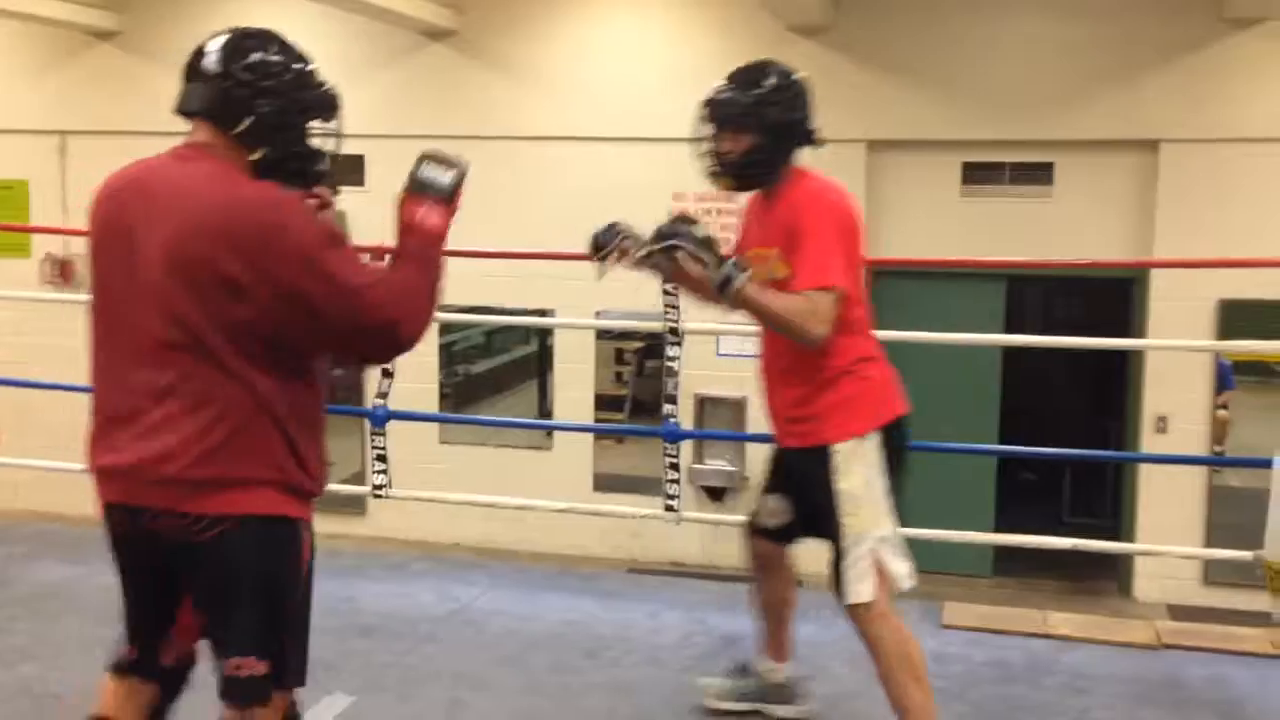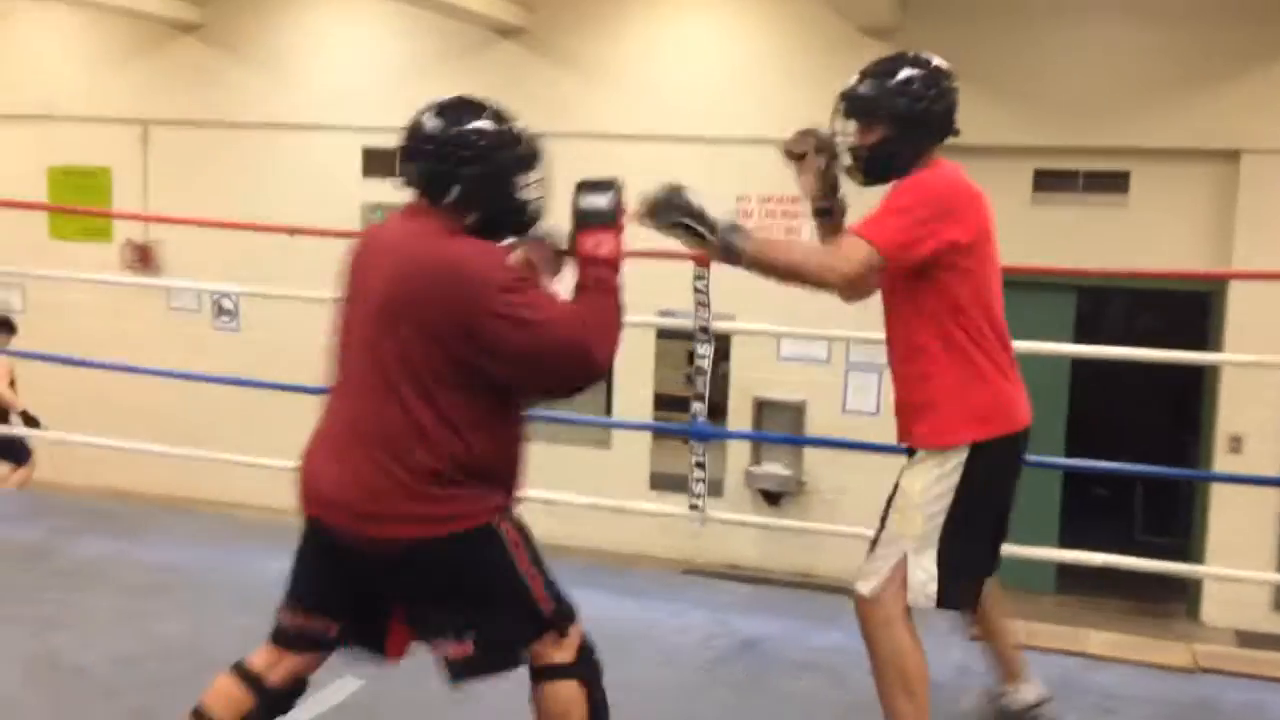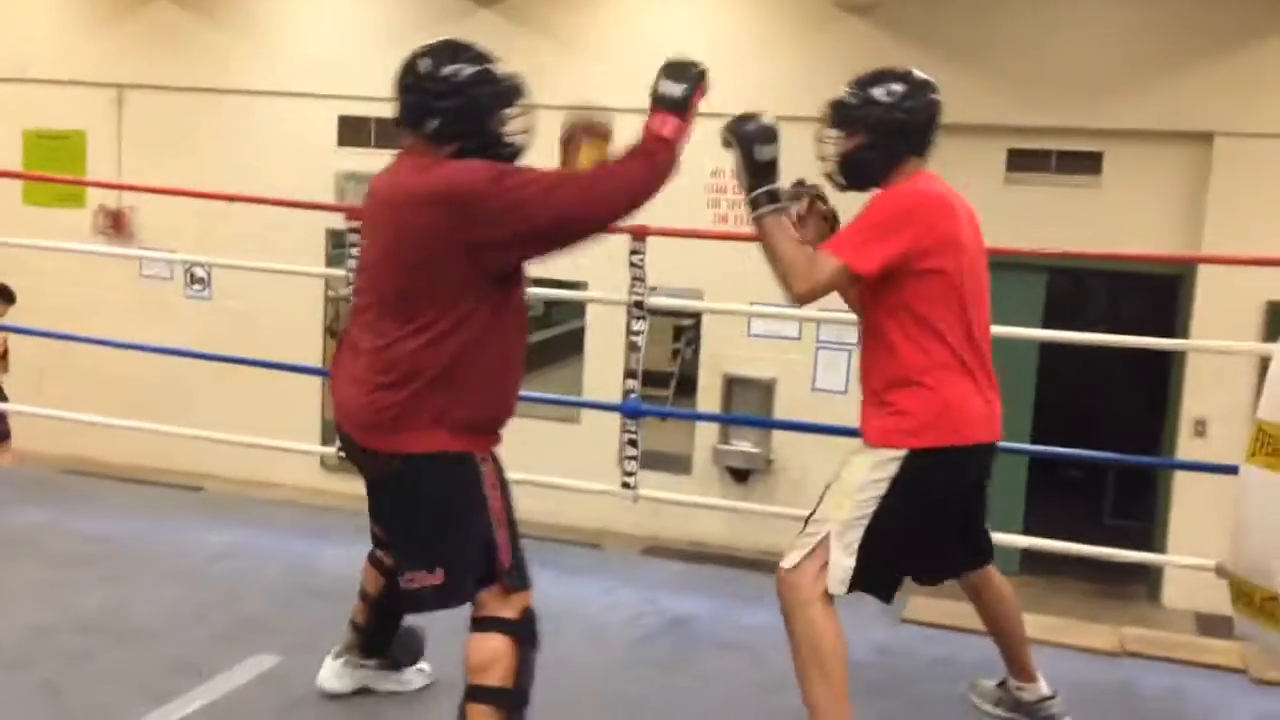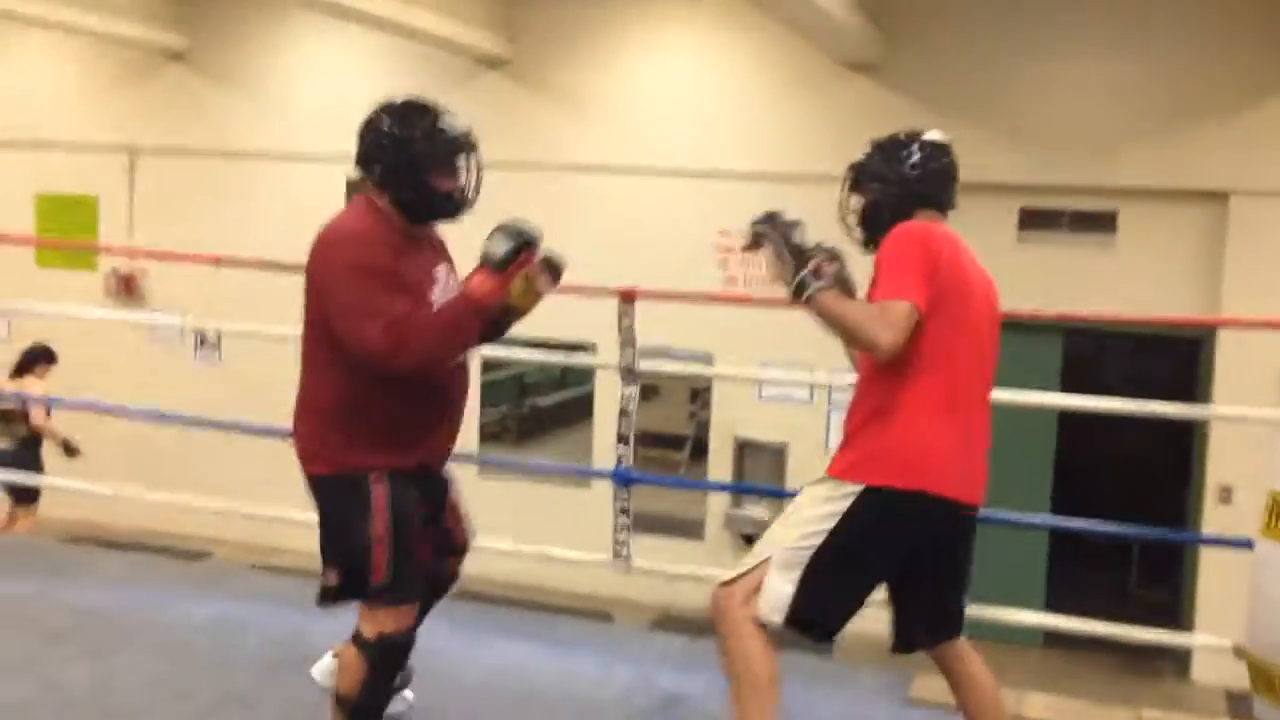
dt=0.5s
person 1, frame 1
left shoulder: (120, 193)
right shoulder: (264, 214)
right elbow: (385, 325)
right wrist: (427, 218)
left hip: (134, 487)
right hip: (239, 499)
left knee: (151, 661)
person 1, frame 2
left shoulder: (388, 241)
right shoulder: (460, 269)
right elbow: (575, 357)
right wrist: (602, 247)
left hip: (338, 494)
right hip: (435, 512)
left knee: (291, 651)
right knee: (560, 646)
person 1, frame 3
left shoulder: (406, 186)
right shoulder: (459, 191)
left elbow: (544, 208)
right elbow: (594, 199)
left wrist: (576, 165)
right wrist: (668, 123)
left hip: (375, 412)
right hip: (426, 429)
left knee: (407, 541)
right knee: (503, 598)
left ankle: (362, 655)
person 1, frame 4
left shoulder: (419, 236)
right shoulder: (354, 243)
left elbow: (459, 328)
right elbow: (399, 349)
left wrist: (513, 299)
right wrist: (486, 283)
left hip: (414, 453)
right hip: (359, 459)
left knee: (438, 560)
right knee: (391, 610)
left ankle: (354, 667)
person 2, frame 1
left shoulder: (819, 204)
right shoulder: (761, 205)
left elbow: (813, 324)
right elbow: (722, 294)
left wrist: (725, 269)
right wrist: (655, 256)
left hip: (851, 422)
right hip: (801, 422)
left knee: (866, 595)
right knee: (767, 542)
person 2, frame 2
left shoulder: (937, 189)
right shoulder: (927, 193)
left elbow: (841, 272)
right elbow: (851, 271)
left wrist: (718, 234)
right wrist: (826, 186)
left hip: (965, 429)
right hip: (977, 421)
left knee: (882, 598)
right knee: (953, 565)
person 2, frame 3
left shoulder: (907, 203)
right shoulder: (934, 203)
left elbow: (801, 284)
right elbow: (875, 304)
left wrist: (763, 189)
right wrist: (821, 237)
left hip: (917, 433)
right hip: (963, 427)
left knee: (802, 580)
right knee: (969, 563)
person 2, frame 4
left shoulder: (916, 241)
right shoulder: (969, 269)
left elbow: (884, 338)
left wrist: (805, 278)
right wrist: (837, 289)
left hip: (889, 478)
right hip: (954, 487)
left knee: (736, 603)
right knee: (946, 641)
